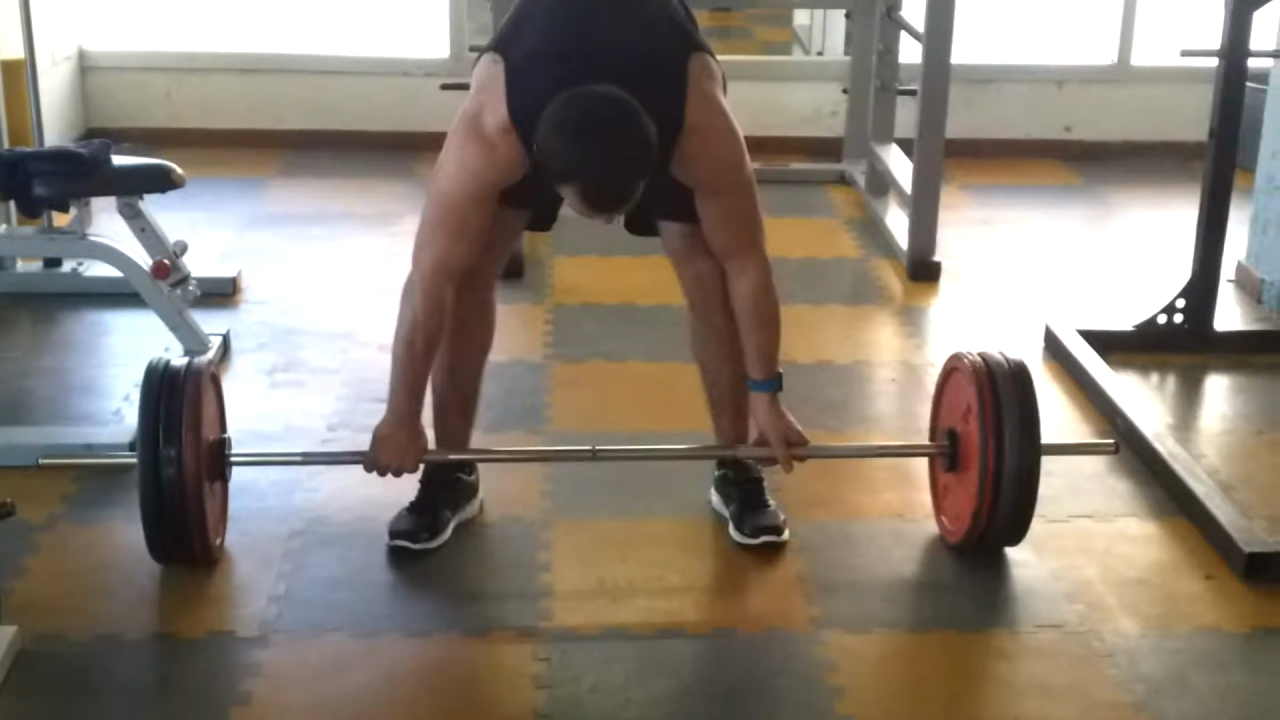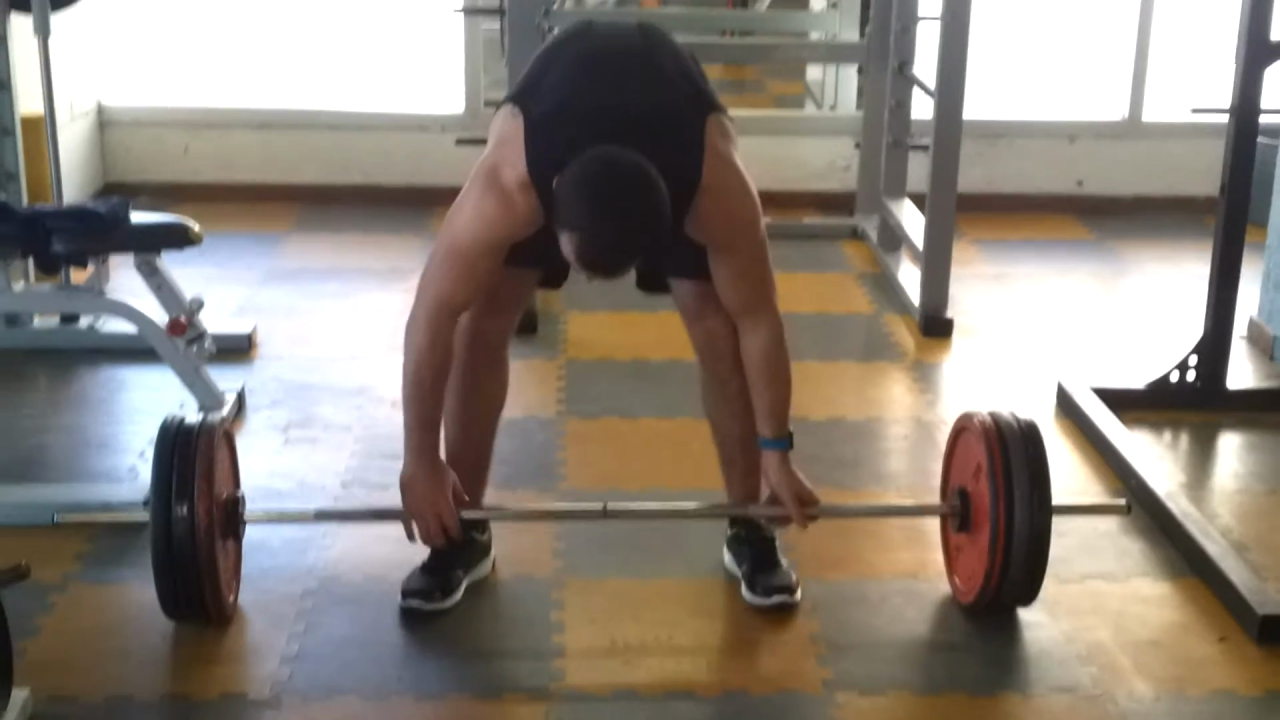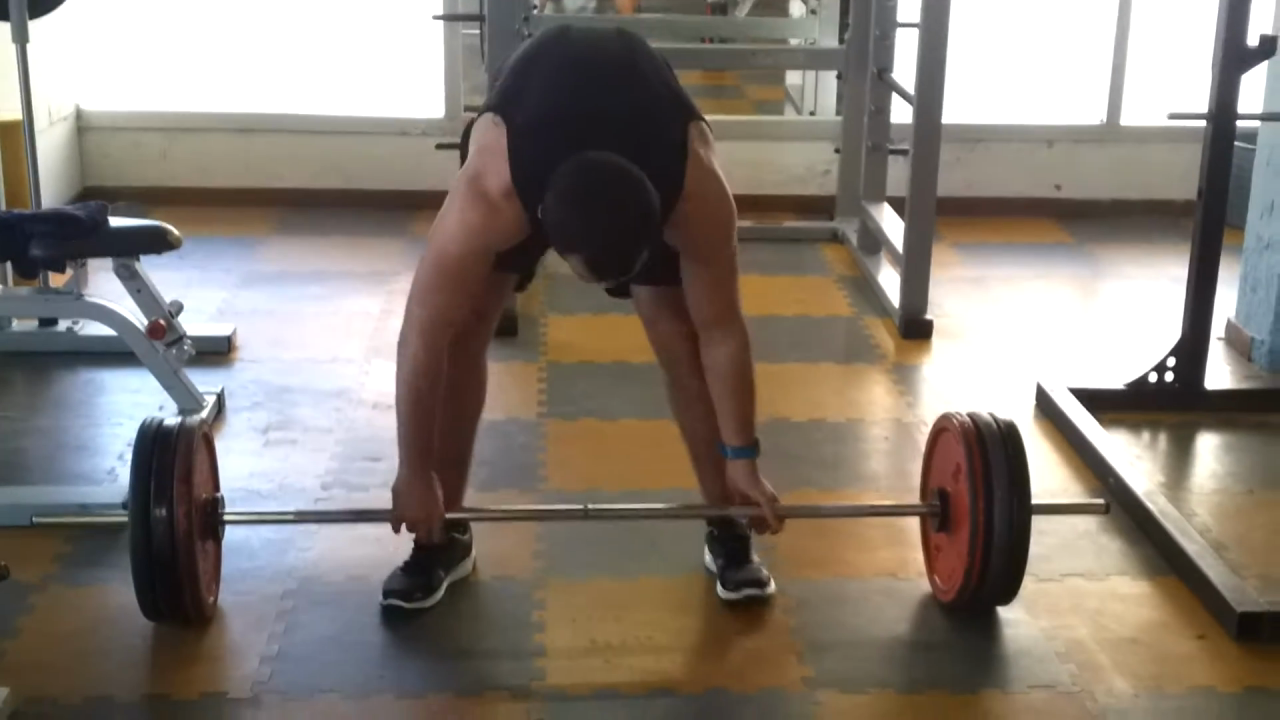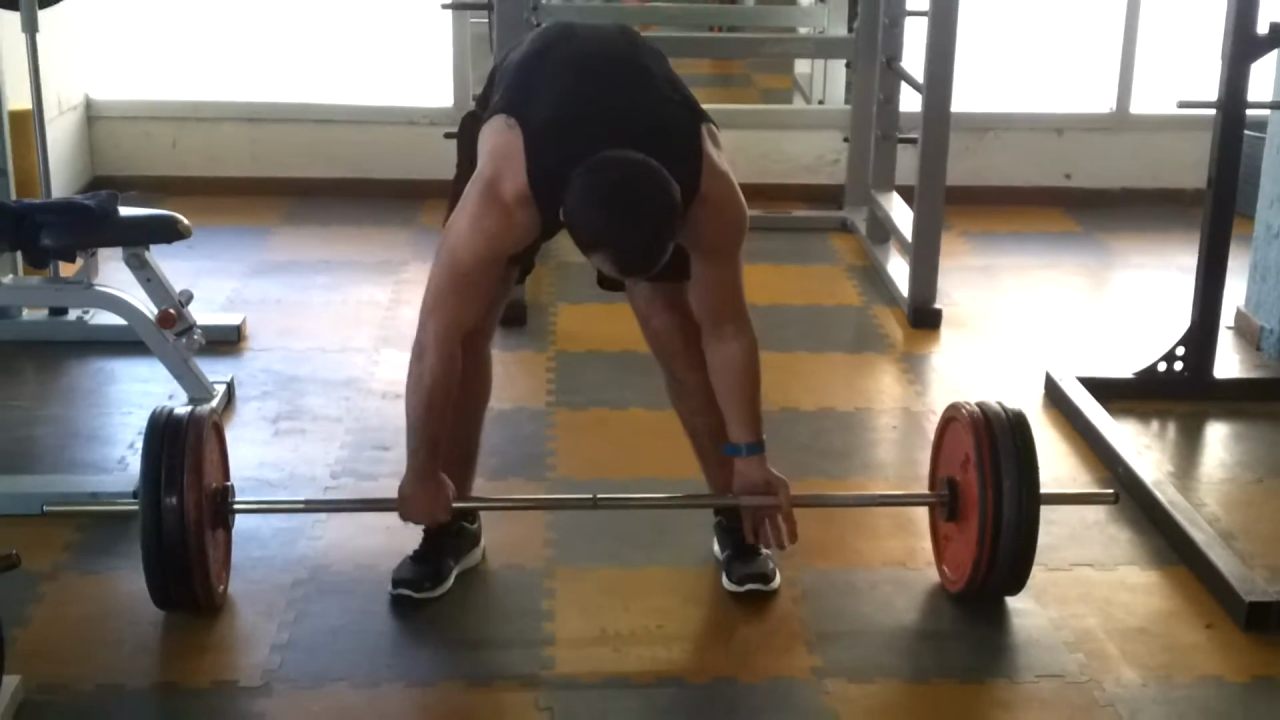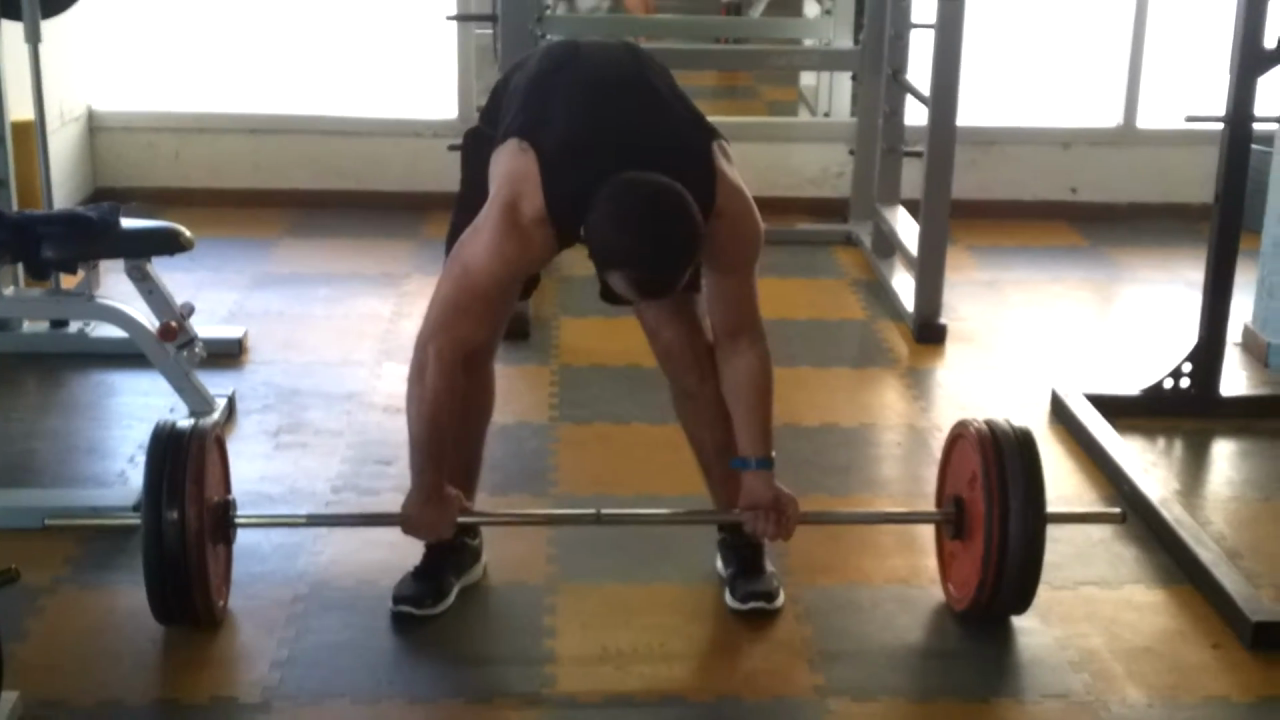
dt=0.5s
person 1, frame 1
left shoulder: (703, 130)
right shoulder: (490, 134)
left elbow: (744, 262)
right elbow: (432, 277)
left wrist: (765, 394)
right wrist: (401, 418)
left hip: (661, 78)
right hip: (536, 71)
left knee: (707, 270)
right knee: (469, 268)
left ankle: (737, 471)
right ankle: (451, 472)
person 1, frame 2
left shoulder: (718, 190)
right shoulder: (505, 188)
left elbow: (756, 320)
right elbow: (431, 317)
left wrist: (777, 453)
right wrist: (422, 461)
left hip: (673, 130)
left knee: (719, 331)
right knee: (482, 322)
left ankle: (749, 530)
right ankle: (465, 535)
person 1, frame 3
left shoulder: (698, 196)
right shoulder: (490, 198)
left elbow: (719, 330)
right elbow: (424, 332)
left wrist: (742, 460)
right wrist: (415, 474)
left hip: (648, 139)
right hip: (529, 124)
left knee: (678, 330)
right knee: (463, 325)
left ankle: (725, 528)
right ankle: (445, 536)
person 1, frame 4
left shoulder: (711, 195)
right shoulder: (502, 197)
left elbow: (723, 327)
right elbow: (439, 335)
left wrist: (750, 459)
right wrist: (421, 475)
right hip: (523, 110)
left knee: (672, 321)
right knee: (468, 320)
left ankle: (731, 519)
right ankle: (453, 524)
person 1, frame 5
left shoulder: (726, 210)
right shoulder: (518, 220)
left elbow: (739, 340)
right elbow: (438, 350)
left wrist: (758, 471)
right wrist: (428, 490)
left knee: (683, 338)
right knee: (471, 341)
left ankle: (738, 536)
right ankle: (455, 544)
